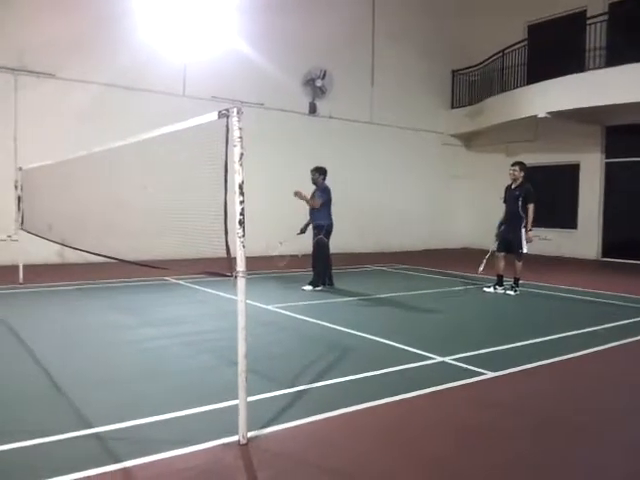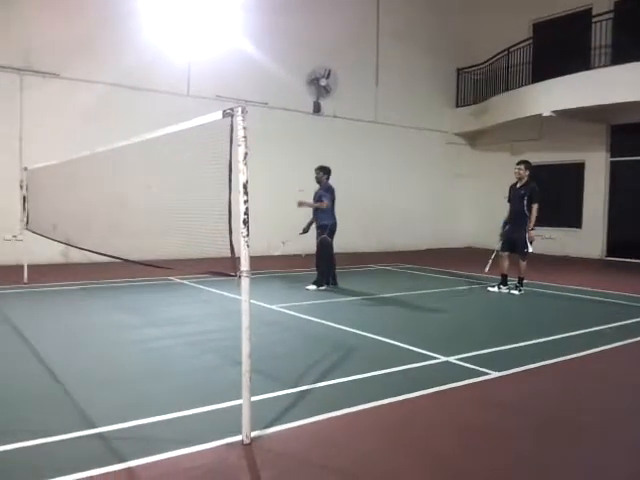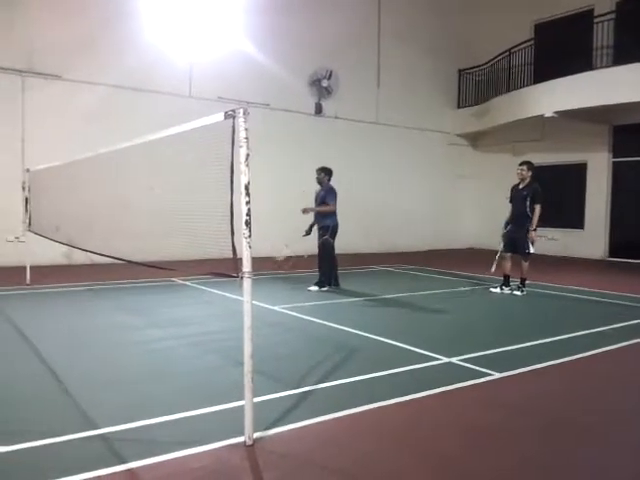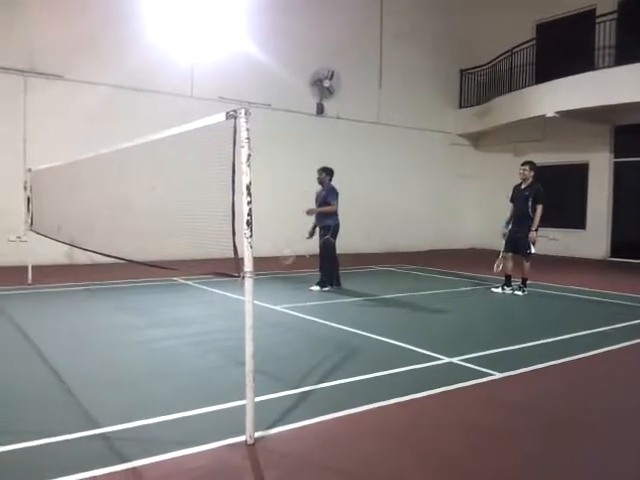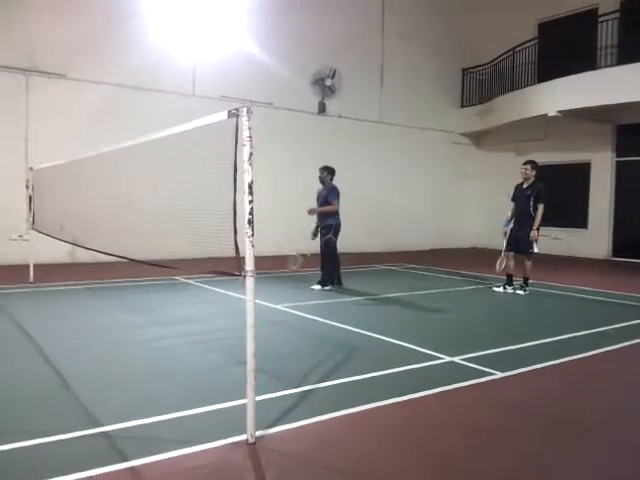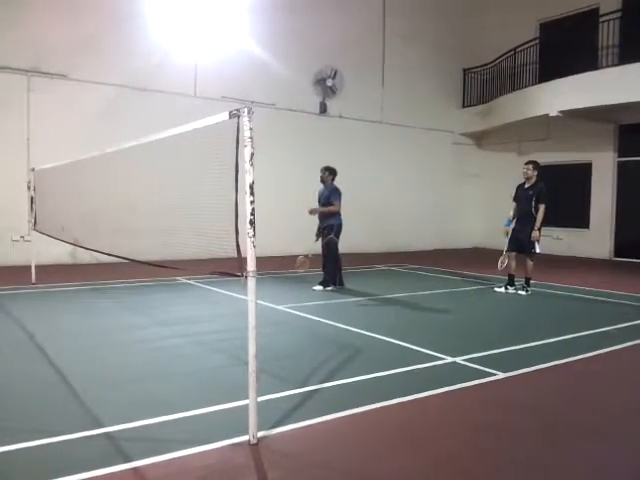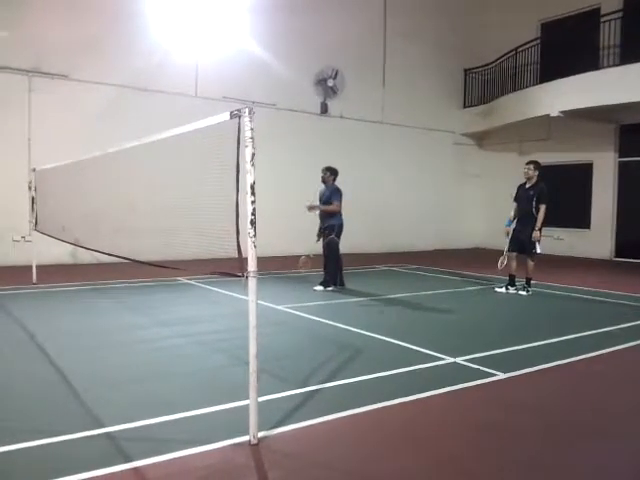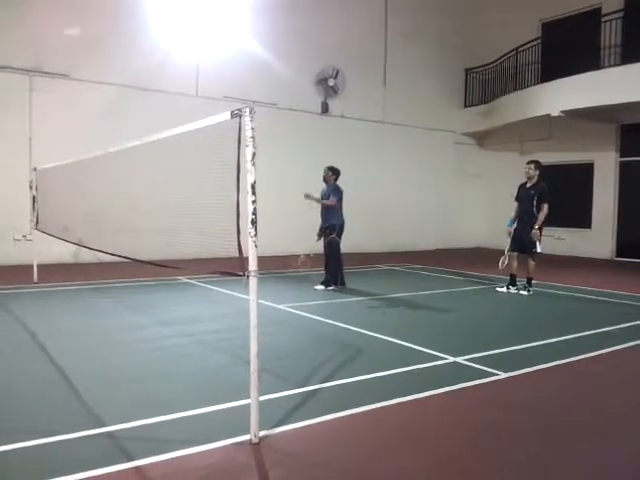
dt=0.1s
person 1, frame 1
left shoulder: (526, 188)
right shoulder: (508, 188)
left elbow: (530, 209)
left wrist: (529, 229)
right wrist: (499, 226)
left hip: (519, 229)
right hip: (506, 228)
left knee: (518, 257)
right knee: (499, 254)
left ankle: (515, 286)
right ankle: (499, 284)
person 1, frame 2
left shoulder: (532, 187)
right shoulder: (512, 187)
left elbow: (534, 209)
left wrist: (531, 229)
right wrist: (504, 226)
left hip: (523, 228)
right hip: (511, 227)
left knee: (522, 256)
right knee: (503, 254)
left ankle: (520, 285)
right ankle: (503, 284)
person 1, frame 3
left shoulder: (534, 188)
right shoulder: (514, 188)
left elbow: (537, 210)
left wrist: (532, 229)
right wrist: (506, 226)
left hip: (525, 229)
right hip: (513, 228)
left knee: (524, 257)
right knee: (506, 255)
left ankle: (522, 286)
right ankle: (506, 285)
person 1, frame 4
left shoulder: (536, 189)
right shoulder: (516, 188)
left elbow: (539, 210)
left wrist: (534, 229)
right wrist: (506, 226)
left hip: (527, 229)
right hip: (514, 228)
left knee: (525, 257)
right knee: (507, 254)
left ankle: (523, 286)
right ankle: (507, 285)
person 1, frame 5
left shoulder: (538, 188)
right shoulder: (518, 187)
left elbow: (540, 209)
left wrist: (535, 228)
right wrist: (506, 224)
left hip: (529, 229)
right hip: (516, 227)
left knee: (527, 256)
right knee: (509, 254)
left ankle: (525, 285)
right ankle: (509, 284)
person 1, frame 6
left shoulder: (540, 188)
right shoulder: (520, 187)
left elbow: (541, 210)
left wrist: (536, 229)
right wrist: (508, 223)
left hip: (530, 229)
right hip: (517, 227)
left knee: (529, 257)
right knee: (511, 254)
left ankle: (527, 286)
right ankle: (510, 284)
person 1, frame 7
left shoulder: (541, 188)
right shoulder: (521, 187)
left elbow: (542, 210)
left wrist: (537, 229)
right wrist: (509, 224)
left hip: (531, 229)
right hip: (518, 227)
left knee: (530, 257)
right knee: (511, 254)
left ankle: (527, 286)
right ankle: (511, 285)
person 1, frame 8
left shoulder: (541, 187)
right shoulder: (521, 187)
left elbow: (544, 210)
left wrist: (536, 227)
right wrist: (511, 224)
left hip: (532, 228)
right hip: (519, 227)
left knee: (530, 256)
right knee: (512, 254)
left ankle: (528, 286)
right ankle: (512, 284)
person 2, frame 1
left shoulder: (324, 189)
right shoulder: (318, 190)
left elbow: (316, 204)
left wrist: (302, 196)
right wrist: (306, 225)
left hip: (323, 226)
right hip: (319, 226)
left knee: (318, 255)
right knee: (323, 255)
left ankle: (316, 283)
right ankle: (327, 281)
person 2, frame 2
left shoulder: (327, 189)
right shoulder: (320, 189)
left elbow: (325, 205)
left wrist: (307, 204)
right wrist: (309, 224)
left hip: (327, 225)
right hip: (322, 225)
left knee: (322, 254)
right knee: (327, 254)
left ankle: (320, 282)
right ankle: (331, 281)
person 2, frame 3
left shoulder: (329, 190)
right shoulder: (320, 191)
left elbow: (332, 208)
left wrist: (313, 209)
right wrist: (311, 226)
left hip: (329, 226)
right hip: (323, 226)
left knee: (324, 255)
right knee: (329, 255)
left ankle: (322, 283)
right ankle: (333, 282)
person 2, frame 4
left shoulder: (331, 190)
right shoulder: (320, 191)
left elbow: (334, 208)
left wrist: (316, 209)
right wrist: (314, 227)
left hip: (330, 226)
right hip: (324, 226)
left knee: (325, 255)
right knee: (330, 255)
left ankle: (324, 283)
right ankle: (334, 281)
person 2, frame 5
left shoulder: (332, 189)
right shoulder: (321, 191)
left elbow: (335, 207)
left wrist: (317, 209)
right wrist: (316, 227)
left hip: (331, 225)
right hip: (324, 226)
left knee: (327, 254)
right knee: (331, 254)
left ankle: (325, 282)
right ankle: (335, 281)
person 2, frame 6
left shoulder: (334, 190)
right shoulder: (322, 191)
left elbow: (336, 208)
left wrist: (318, 209)
right wrist: (319, 228)
left hip: (333, 226)
right hip: (326, 226)
left knee: (329, 255)
right knee: (332, 255)
left ankle: (327, 283)
right ankle: (337, 281)
person 2, frame 7
left shoulder: (335, 190)
right shoulder: (323, 191)
left elbow: (336, 208)
left wrist: (318, 207)
right wrist: (320, 229)
left hip: (334, 226)
right hip: (327, 226)
left knee: (330, 255)
right knee: (333, 255)
left ankle: (327, 283)
right ankle: (338, 282)
person 2, frame 8
left shoulder: (335, 189)
right shoulder: (325, 190)
left elbow: (331, 203)
left wrist: (314, 199)
right wrist: (321, 228)
left hip: (335, 226)
right hip: (328, 226)
left knee: (331, 254)
right knee: (334, 254)
left ankle: (328, 282)
right ankle: (338, 281)
